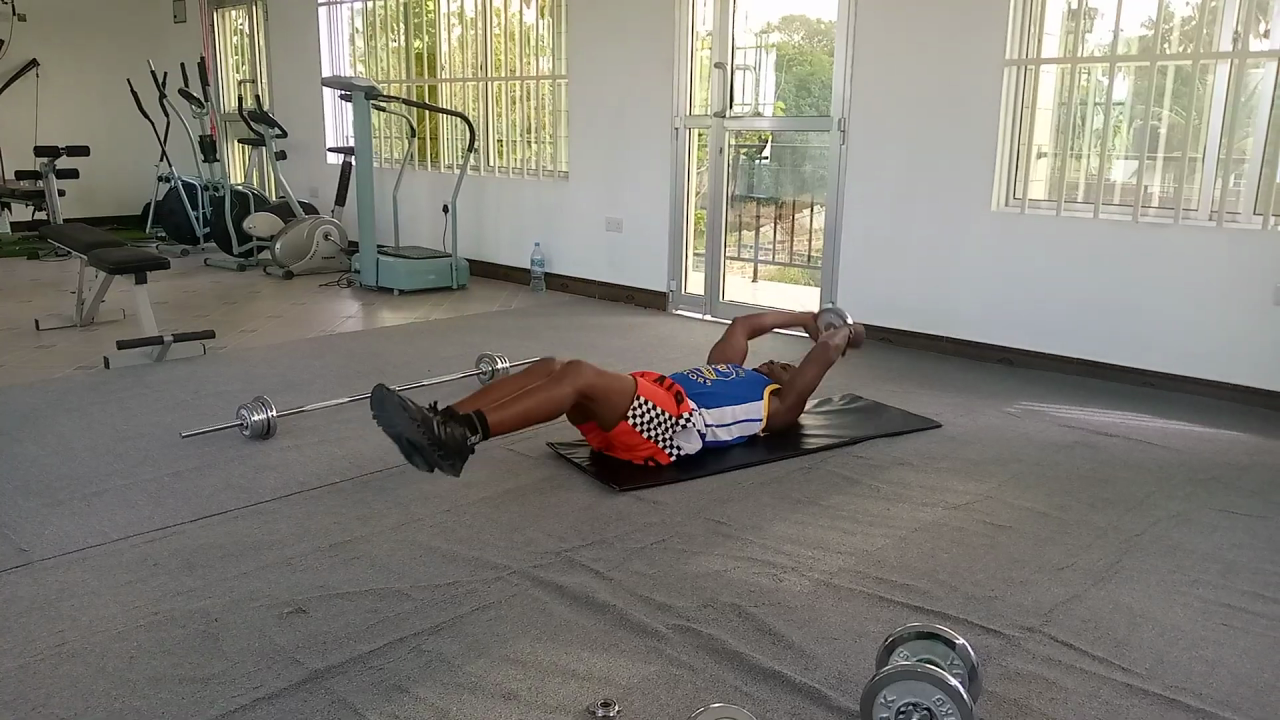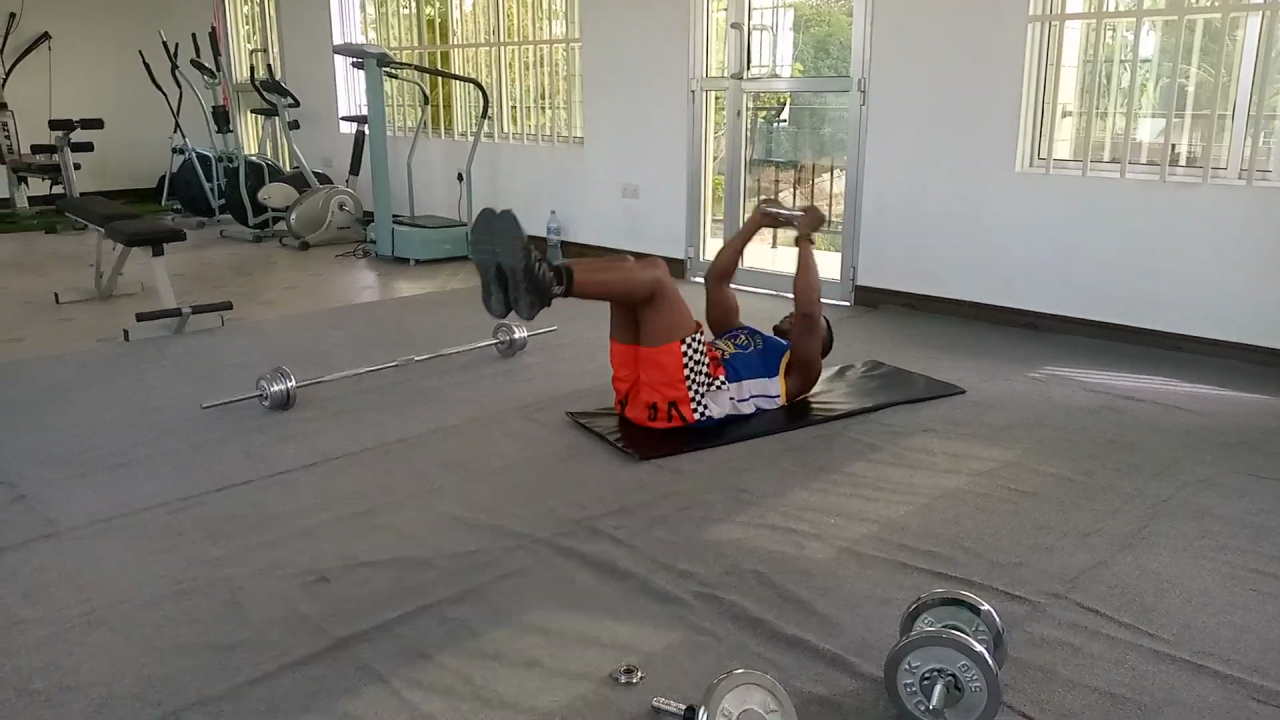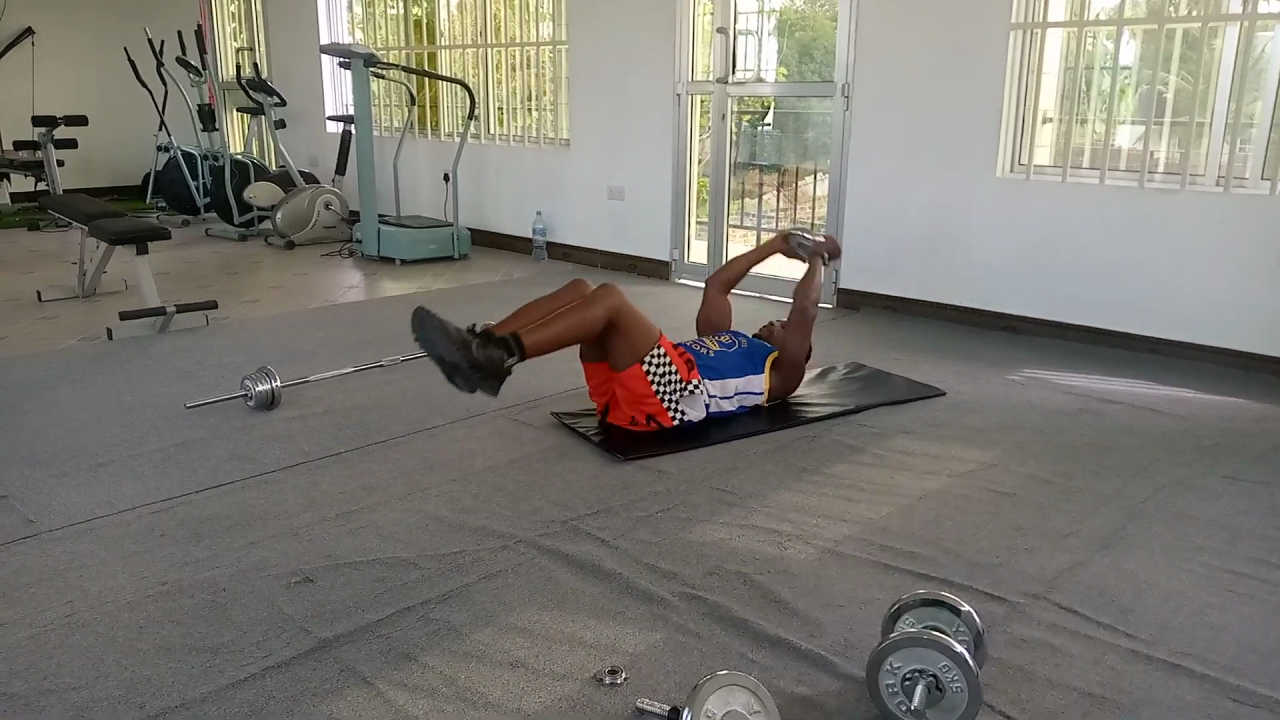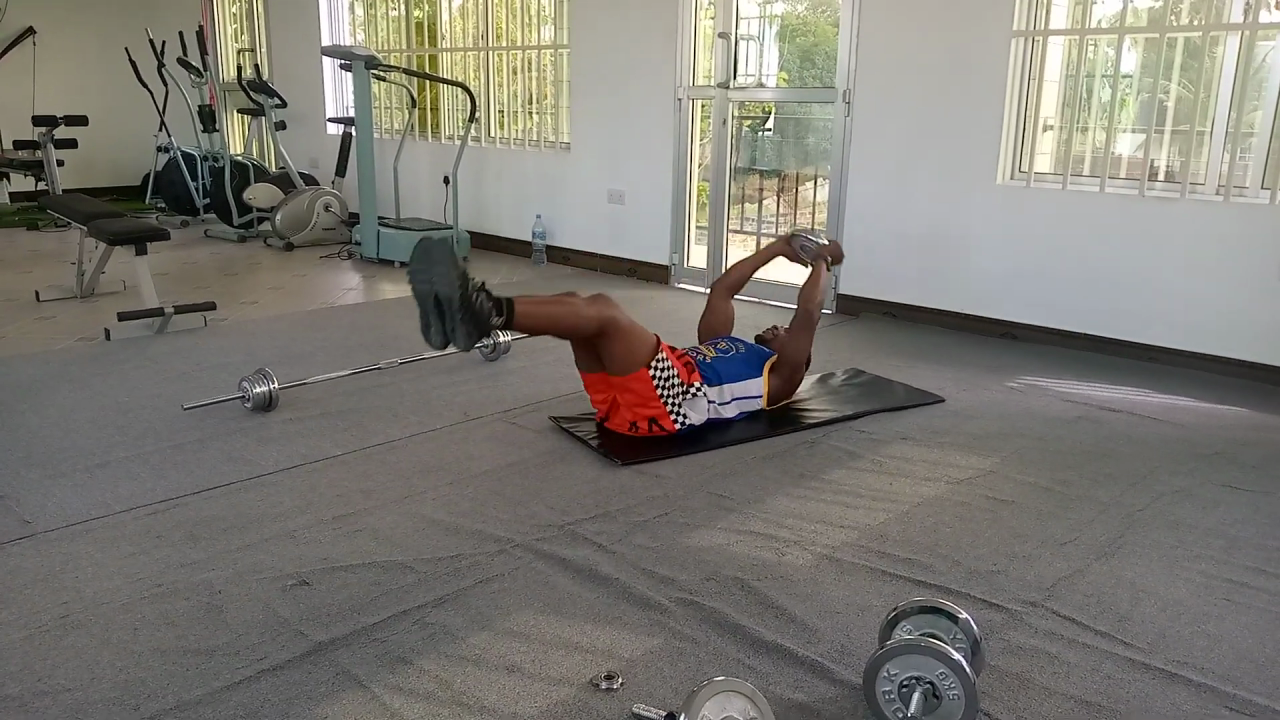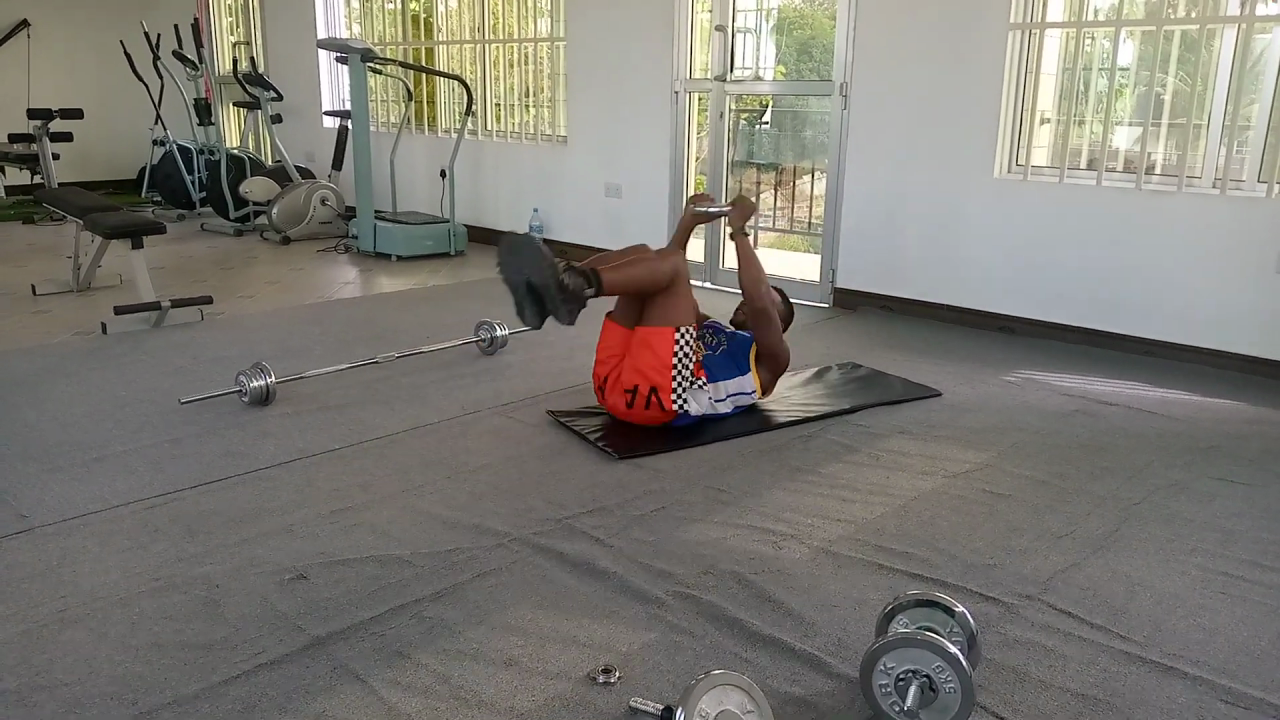
dt=1s
person 1, frame 1
left shoulder: (778, 402)
right shoulder: (733, 374)
left elbow: (819, 360)
right elbow: (742, 326)
left wrist: (840, 337)
right wrist: (808, 321)
left hip: (669, 432)
left knee: (577, 375)
right knee: (551, 370)
left ankle: (461, 435)
right ankle: (447, 423)
person 1, frame 2
left shoulder: (796, 373)
right shoulder: (741, 335)
left elbow: (808, 312)
right elbow: (717, 277)
left wrist: (803, 243)
right wrist: (753, 225)
left hip: (686, 397)
right hip: (639, 388)
left knee: (652, 272)
right knee: (623, 266)
left ankle: (547, 282)
right ankle: (521, 286)
person 1, frame 3
left shoulder: (782, 371)
right shoulder: (728, 342)
left elbow: (804, 316)
right elbow: (718, 285)
left wrist: (817, 263)
right wrist: (772, 246)
left hip: (667, 404)
right hip: (620, 394)
left knee: (607, 296)
right knee: (580, 288)
left ankle: (497, 356)
right ankle: (483, 350)
person 1, frame 4
left shoulder: (778, 378)
right shoulder: (726, 344)
left elbow: (806, 319)
right elbow: (721, 290)
left wrist: (819, 266)
right wrist: (773, 250)
left hip: (672, 399)
right hip: (619, 399)
left knee: (600, 308)
right knee: (571, 304)
left ankle: (488, 312)
right ankle: (468, 311)
person 1, frame 5
left shoulder: (769, 355)
right shoulder: (707, 330)
left elbow: (760, 302)
left wrist: (740, 232)
right wrist: (688, 225)
left hip: (665, 402)
right hip: (616, 386)
left knee: (669, 264)
right knee: (647, 263)
left ankle: (573, 287)
right ankle: (556, 287)
